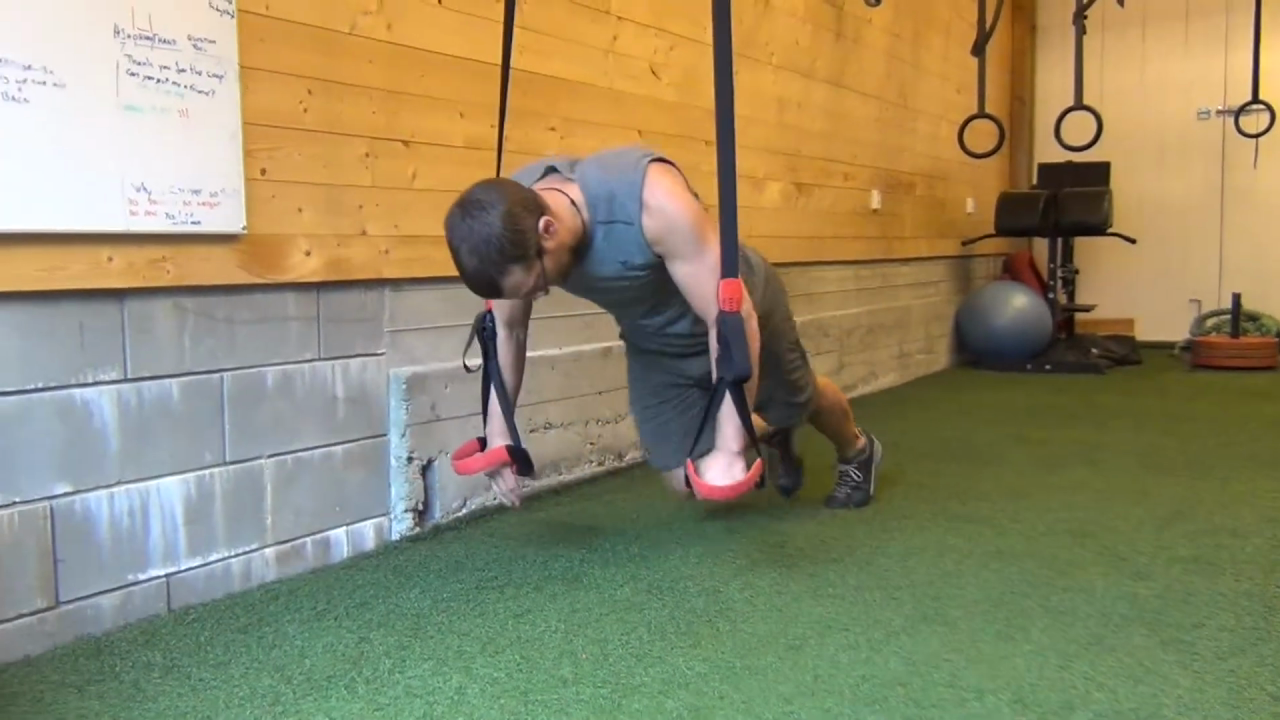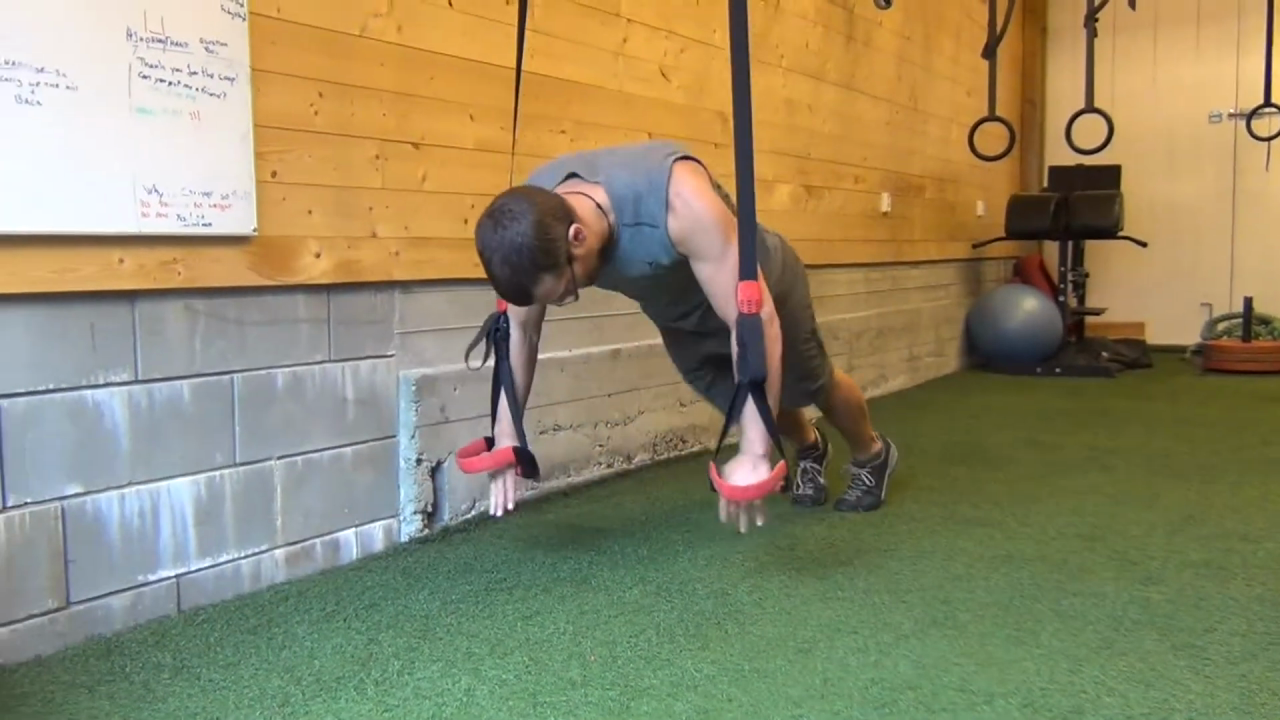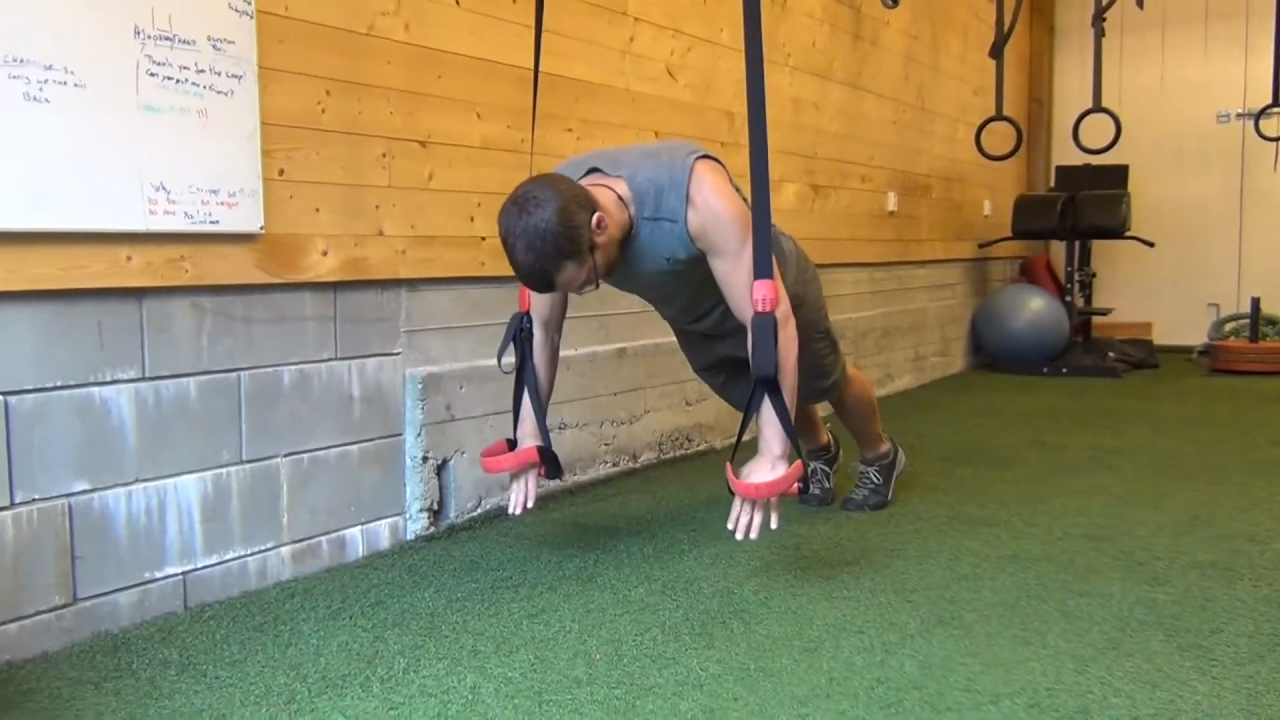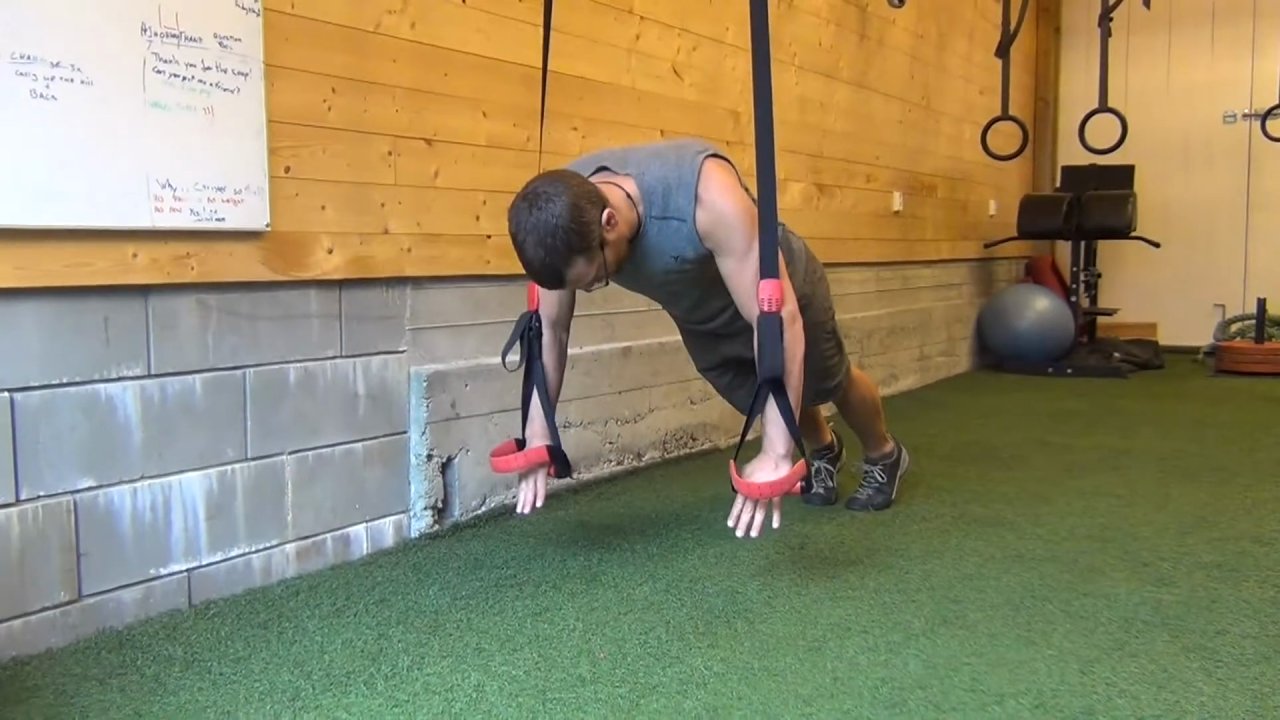
dt=0.2s
person 1, frame 1
left shoulder: (652, 200)
right shoulder: (511, 217)
right elbow: (508, 332)
left wrist: (730, 449)
right wrist: (498, 431)
left hip: (737, 306)
left knee: (797, 401)
right knee: (688, 480)
left ankle: (857, 451)
right ankle: (767, 434)
person 1, frame 2
left shoulder: (677, 197)
right shoulder: (535, 218)
left elbow: (755, 321)
right elbow: (520, 332)
left wrist: (755, 453)
right wrist: (505, 436)
left hip: (760, 287)
left knee: (813, 383)
right knee: (749, 399)
left ankle: (872, 455)
right ankle: (810, 449)
person 1, frame 3
left shoulder: (696, 194)
right shoulder: (555, 216)
left elbow: (771, 320)
right elbow: (542, 330)
left wrist: (772, 453)
right wrist: (528, 435)
left hip: (773, 291)
left knee: (827, 381)
right knee: (758, 398)
left ankle: (880, 457)
right ankle: (820, 452)
person 1, frame 4
left shoulder: (705, 192)
right shoulder: (563, 212)
left elbow: (778, 320)
right elbow: (551, 329)
left wrist: (776, 453)
right wrist: (537, 435)
left hip: (782, 291)
left knee: (830, 382)
right knee: (765, 399)
left ankle: (884, 457)
right ankle: (824, 452)
